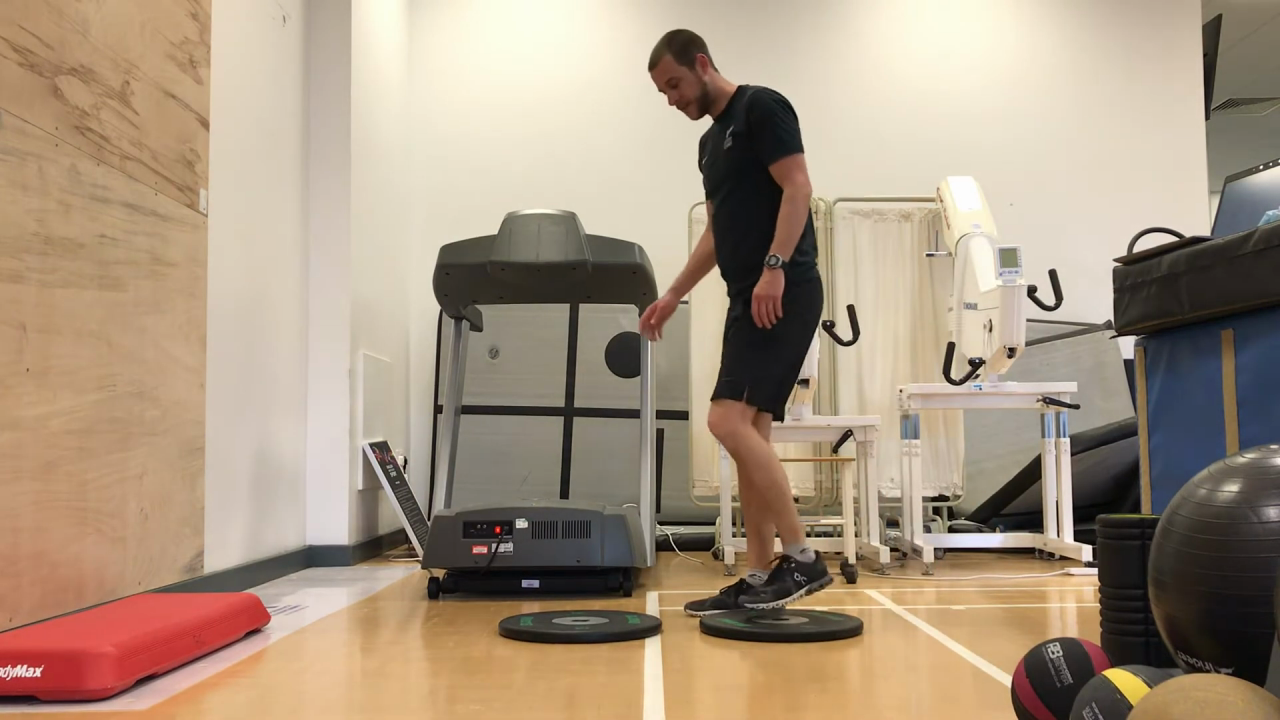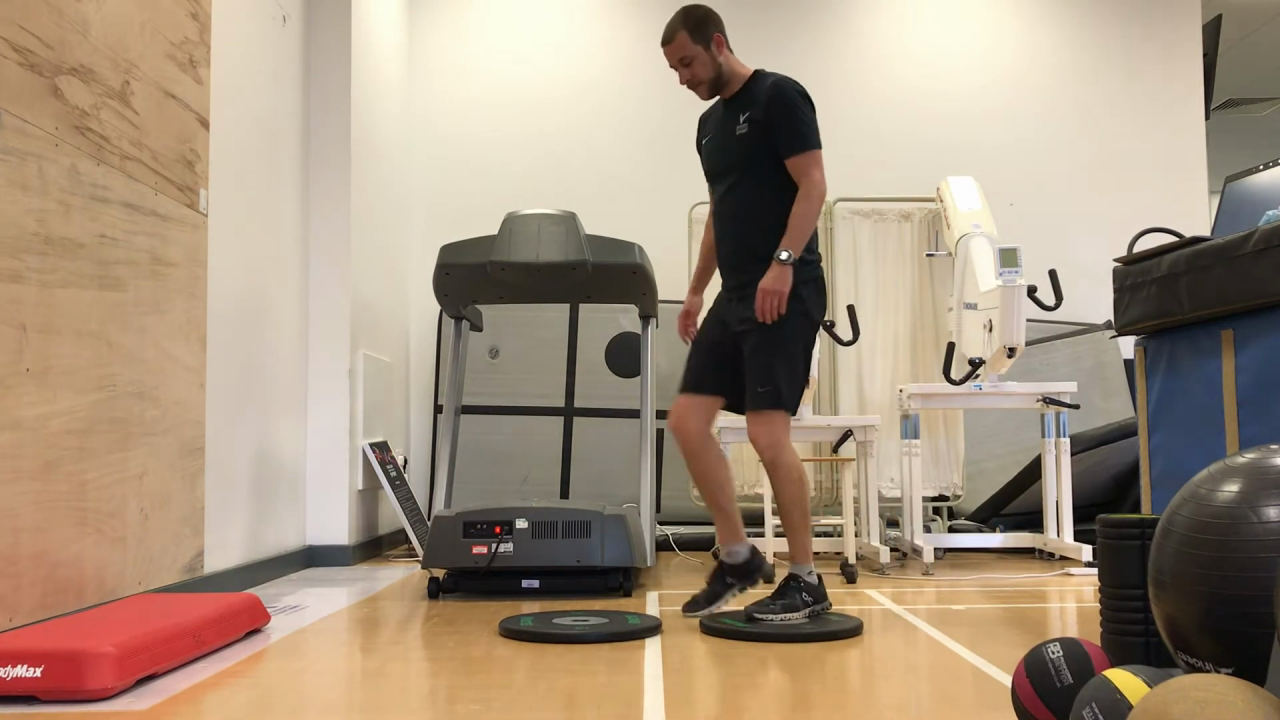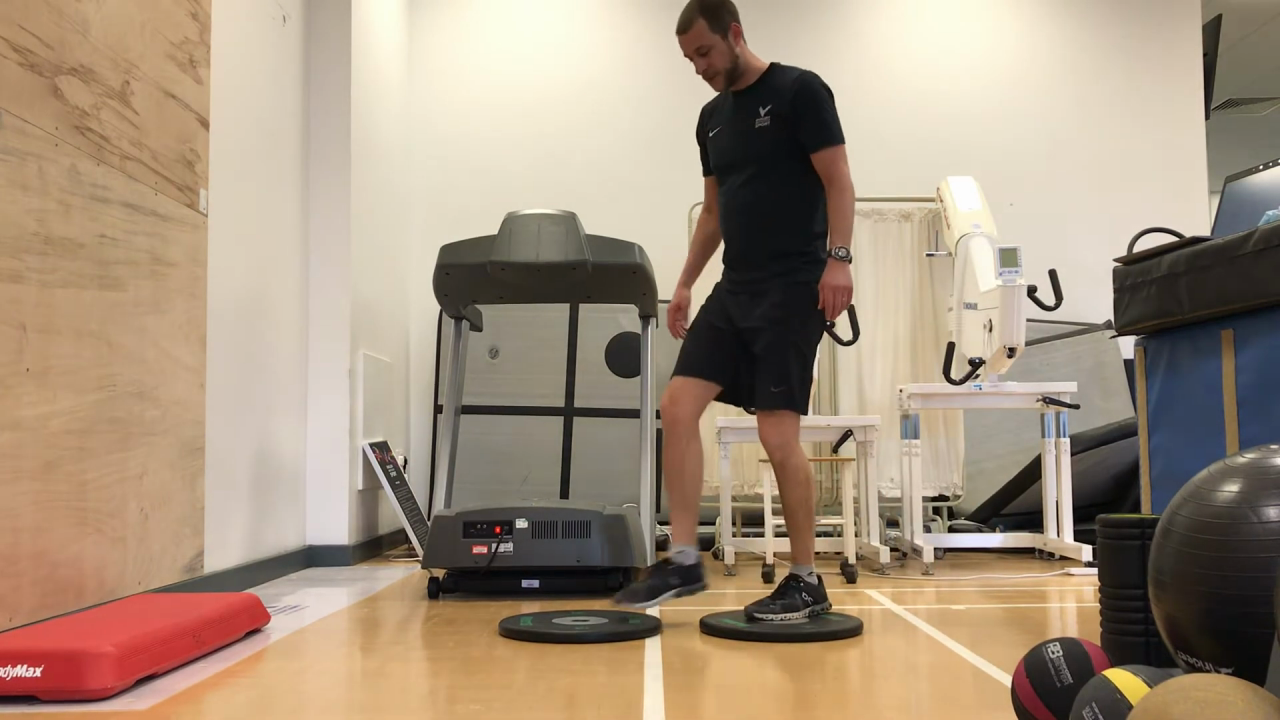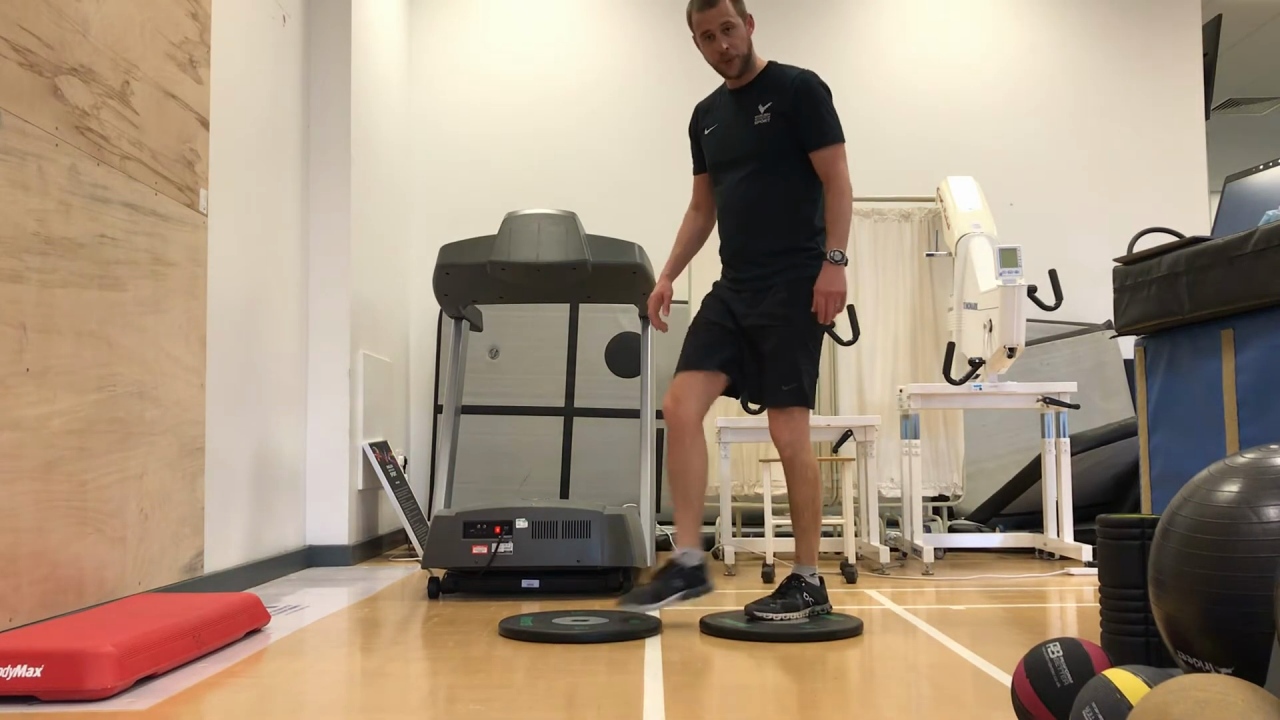
dt=0.4s
person 1, frame 1
left shoulder: (761, 107)
right shoulder: (710, 141)
left elbow: (797, 188)
left wrist: (776, 267)
right wrist: (672, 295)
left hip: (781, 293)
right hip: (745, 300)
left knee: (729, 423)
right knee: (748, 435)
left ankle: (802, 557)
right ankle: (758, 576)
person 1, frame 2
left shoulder: (779, 97)
right shoulder: (709, 124)
left elbow: (813, 185)
left wrist: (783, 263)
right wrist: (695, 291)
left hip: (784, 291)
right hip: (735, 296)
left knee: (767, 435)
right knee: (685, 421)
left ankle: (806, 580)
right ankle: (737, 557)
person 1, frame 3
left shoulder: (799, 90)
right shoulder: (712, 117)
left elbow: (838, 180)
left wrist: (837, 258)
right wrist: (685, 283)
left hip: (791, 290)
right hip: (733, 290)
left knee: (777, 435)
right knee: (678, 407)
left ankle: (806, 581)
right ankle: (683, 559)
person 1, frame 4
left shoulder: (799, 89)
right shoulder: (706, 114)
left elbow: (836, 181)
left wrist: (834, 261)
right wrist: (668, 277)
left hip: (791, 286)
right hip: (733, 287)
left knee: (788, 433)
right knee: (681, 406)
left ankle: (808, 581)
right ankle: (687, 563)
